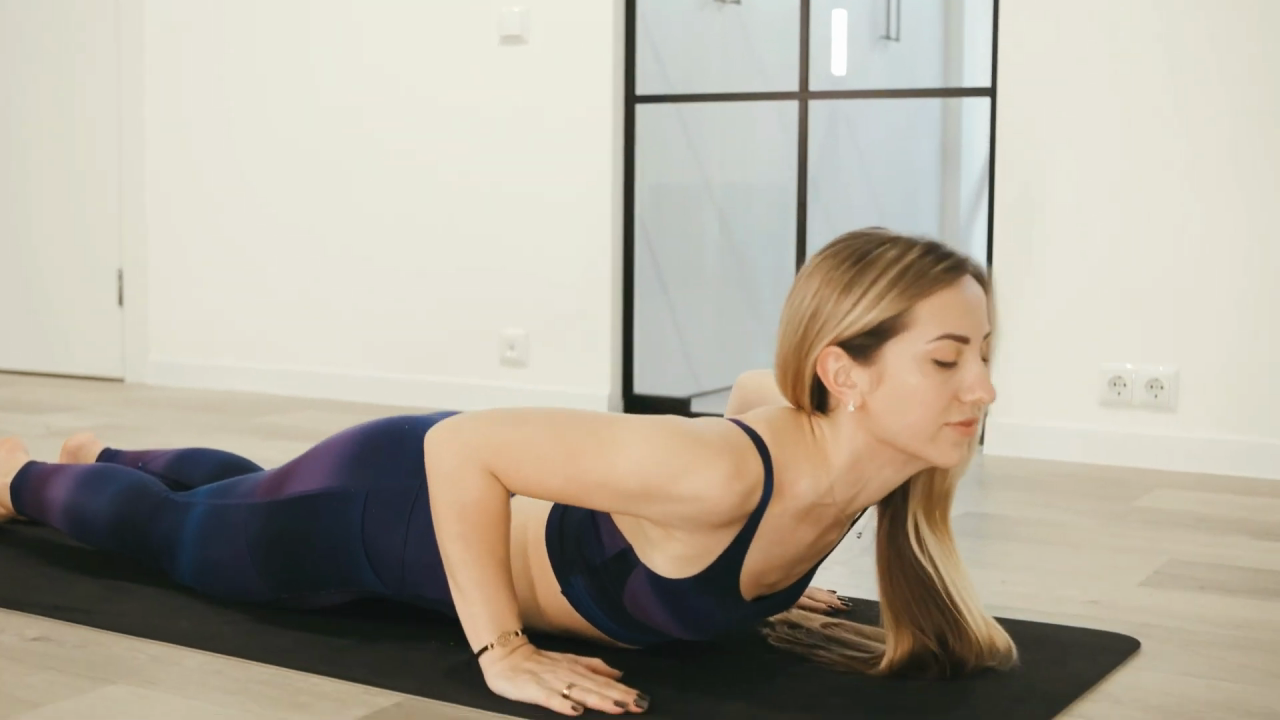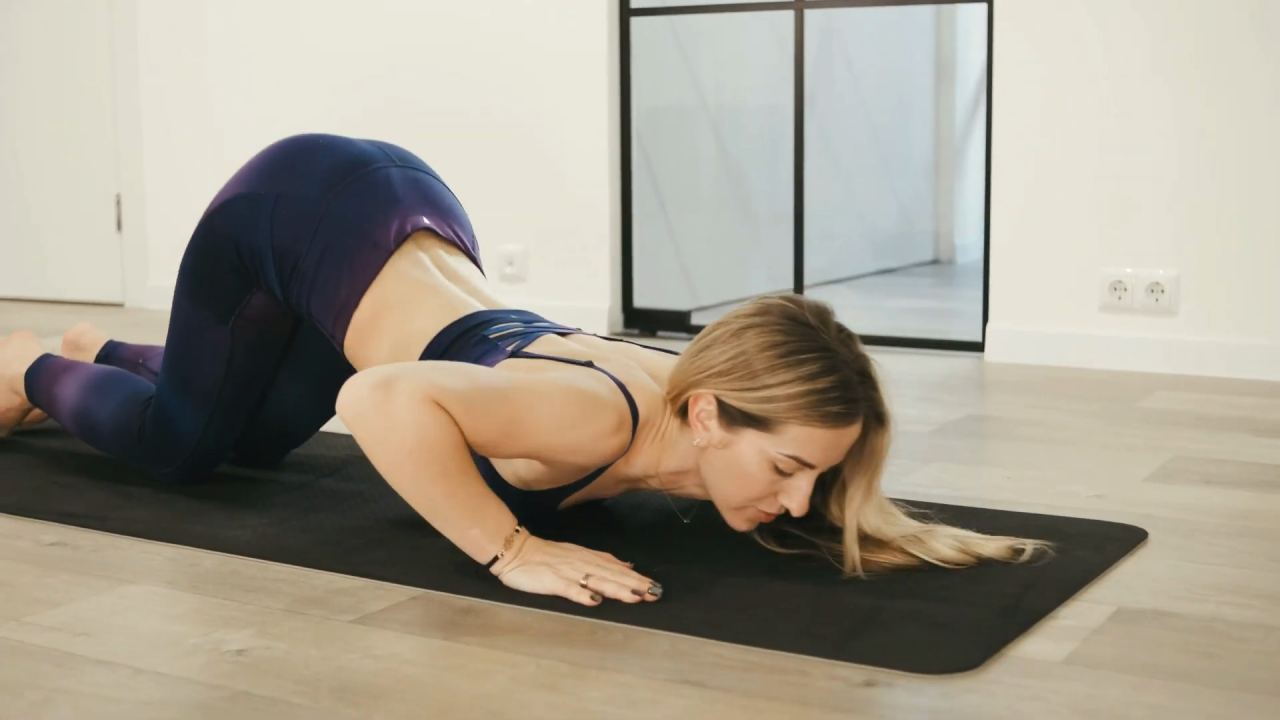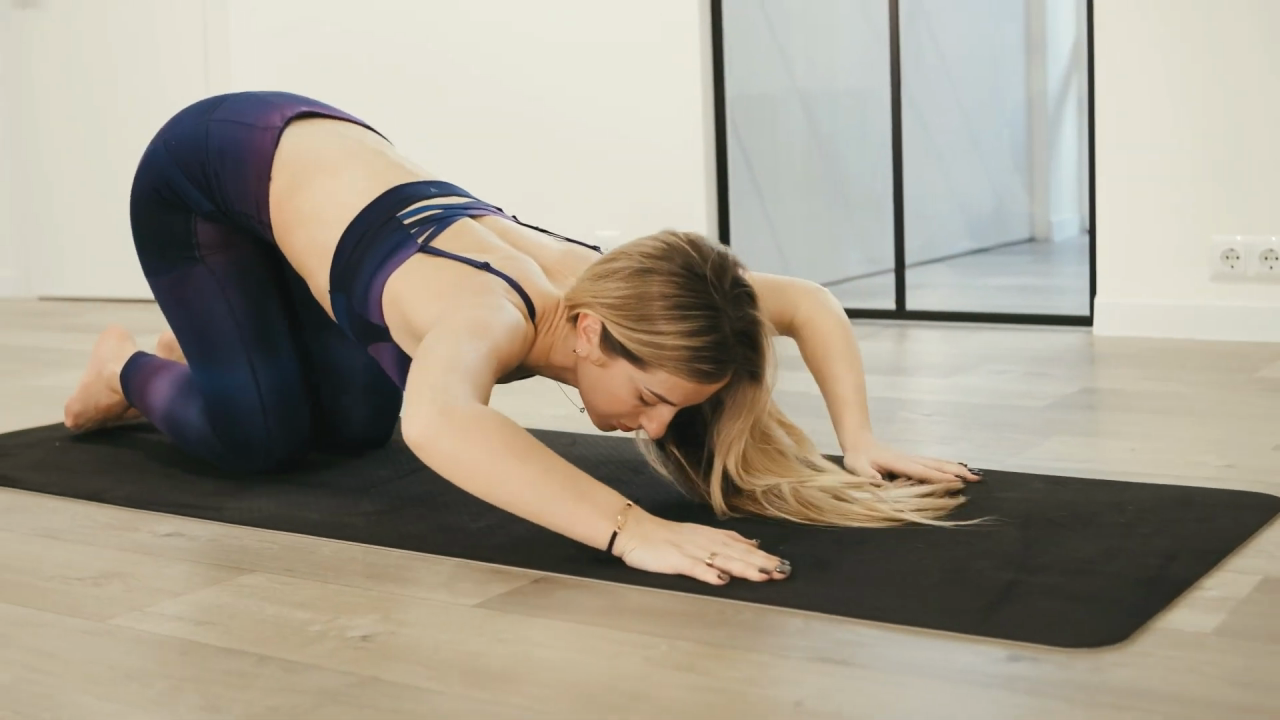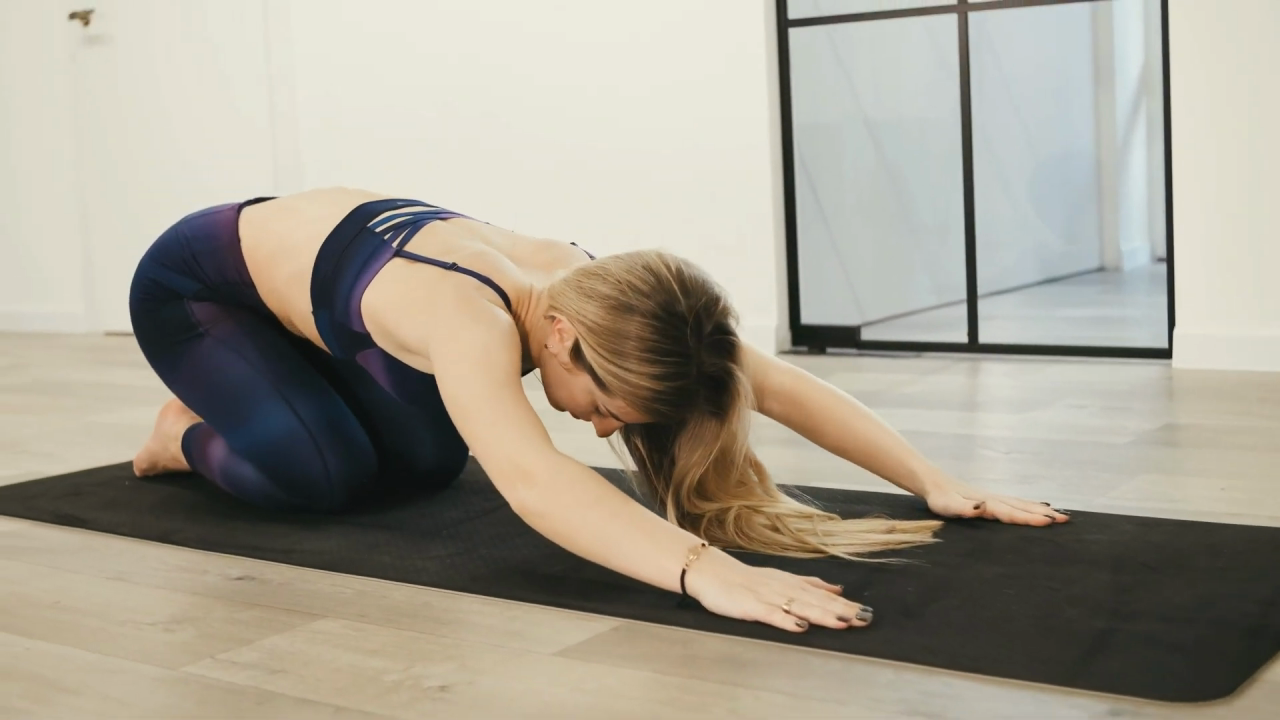
dt=1s
person 1, frame 1
left shoulder: (857, 452)
right shoulder: (716, 476)
left elbow: (755, 389)
right elbow: (462, 450)
left wrist: (758, 585)
left hip: (473, 506)
right hip: (387, 510)
left knee: (243, 488)
right knee: (173, 533)
left ankle: (101, 454)
person 1, frame 2
left shoulder: (697, 399)
right shoulder: (600, 423)
left elbow: (761, 316)
right elbow: (379, 399)
left wrist: (792, 473)
right wrist: (511, 552)
left hip: (391, 211)
right hip: (289, 211)
left knee: (259, 440)
right knee: (180, 444)
left ankle: (103, 351)
person 1, frame 3
left shoulder: (614, 293)
right shoulder: (493, 317)
left elbow: (809, 304)
right elbow: (438, 423)
left wrist: (858, 443)
right wrist: (628, 530)
left hip: (317, 152)
right hip: (204, 170)
left knee: (355, 425)
right knee: (260, 434)
left ankle: (196, 356)
right ankle: (130, 371)
person 1, frame 4
left shoulder: (593, 293)
right shoulder: (469, 316)
left elbow: (781, 385)
right elbow: (529, 480)
left wrist: (935, 482)
right wrist: (707, 573)
left hip: (301, 272)
right hip: (195, 281)
left knee: (426, 462)
right knee: (321, 471)
left ankle: (273, 405)
right ankle: (191, 437)
